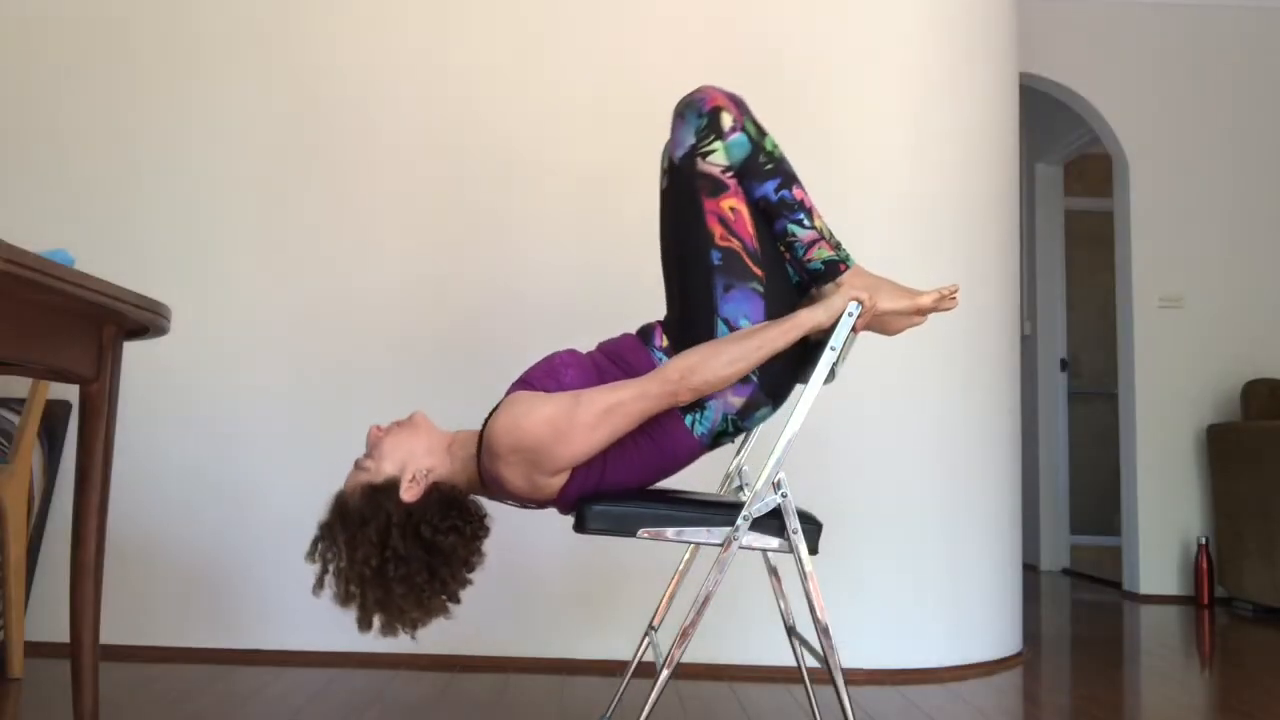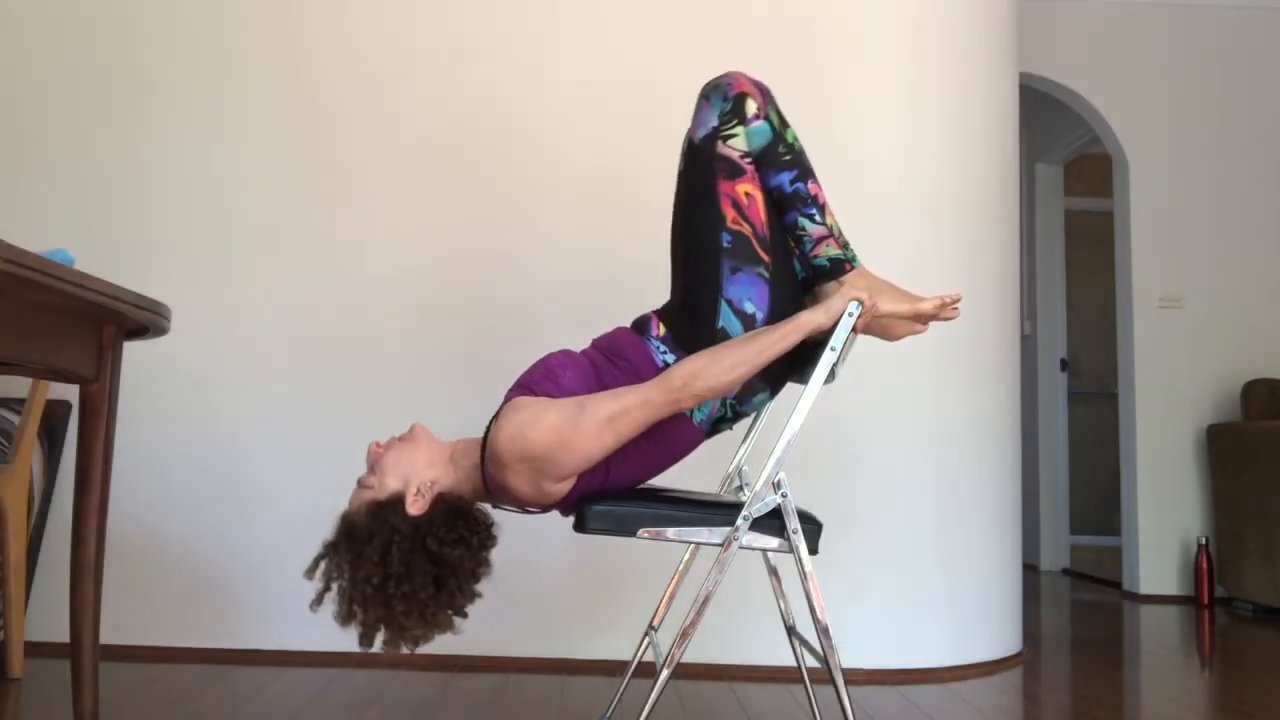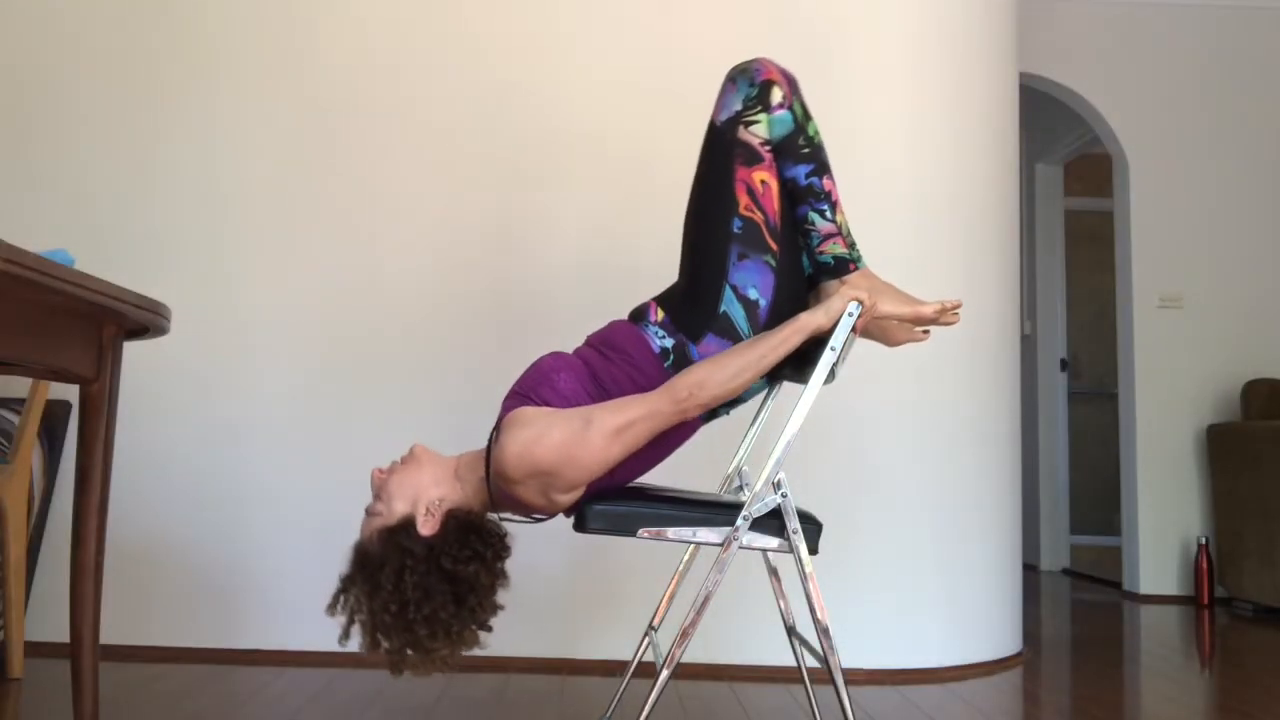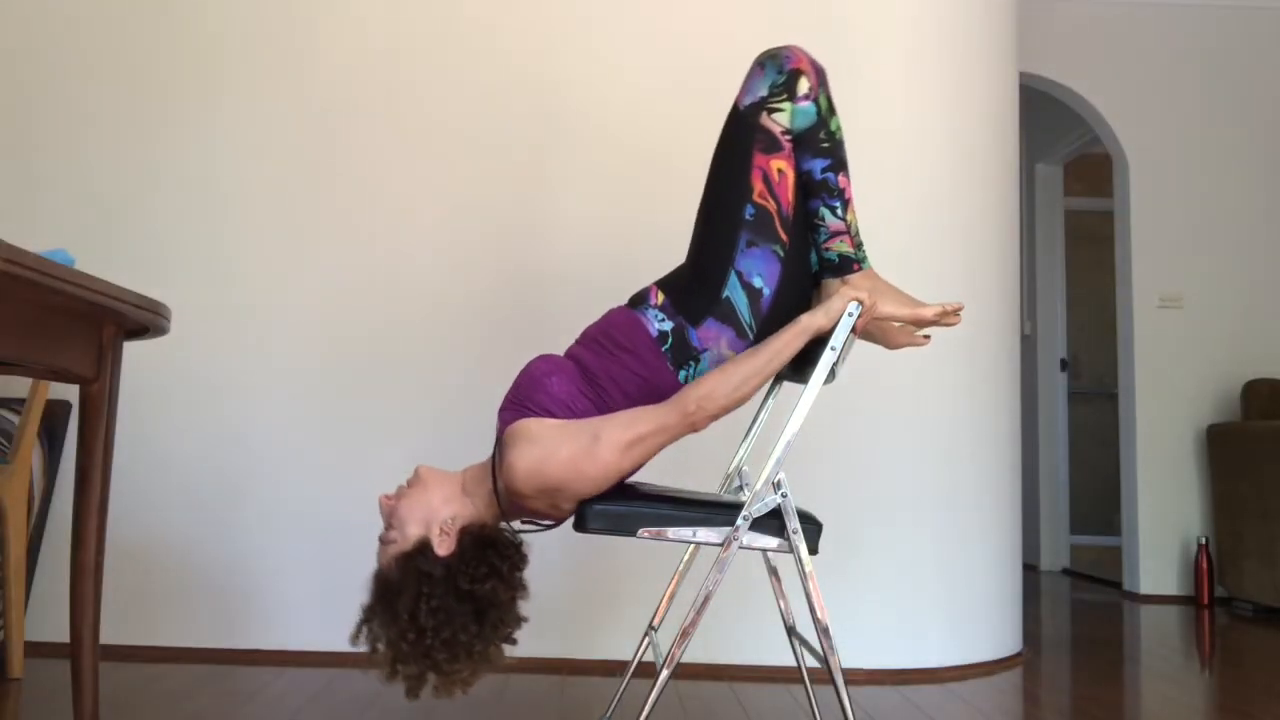
dt=0.5s
person 1, frame 1
left shoulder: (498, 460)
right shoulder: (516, 441)
right elbow: (673, 386)
right wrist: (814, 315)
left hip: (696, 362)
right hip: (722, 382)
left knee: (706, 125)
right knee: (708, 114)
left ankle: (839, 291)
right ankle: (843, 290)
person 1, frame 2
left shoulder: (503, 465)
right shoulder: (520, 447)
right elbow: (677, 393)
right wrist: (815, 317)
left hip: (685, 347)
right hip: (720, 343)
right knee: (733, 98)
left ankle: (839, 290)
right ankle: (845, 290)
person 1, frame 3
left shoulder: (507, 474)
right shoulder: (524, 456)
right elbow: (683, 400)
right wrist: (816, 318)
left hip: (684, 342)
right hip: (713, 341)
right knee: (758, 84)
left ankle: (840, 294)
right ankle: (846, 289)
person 1, frame 4
left shoulder: (515, 474)
right shoulder: (528, 469)
right elbow: (687, 412)
right wrist: (816, 320)
left hip: (688, 335)
right hip: (708, 333)
right knee: (787, 72)
left ankle: (841, 292)
right ankle: (846, 287)
